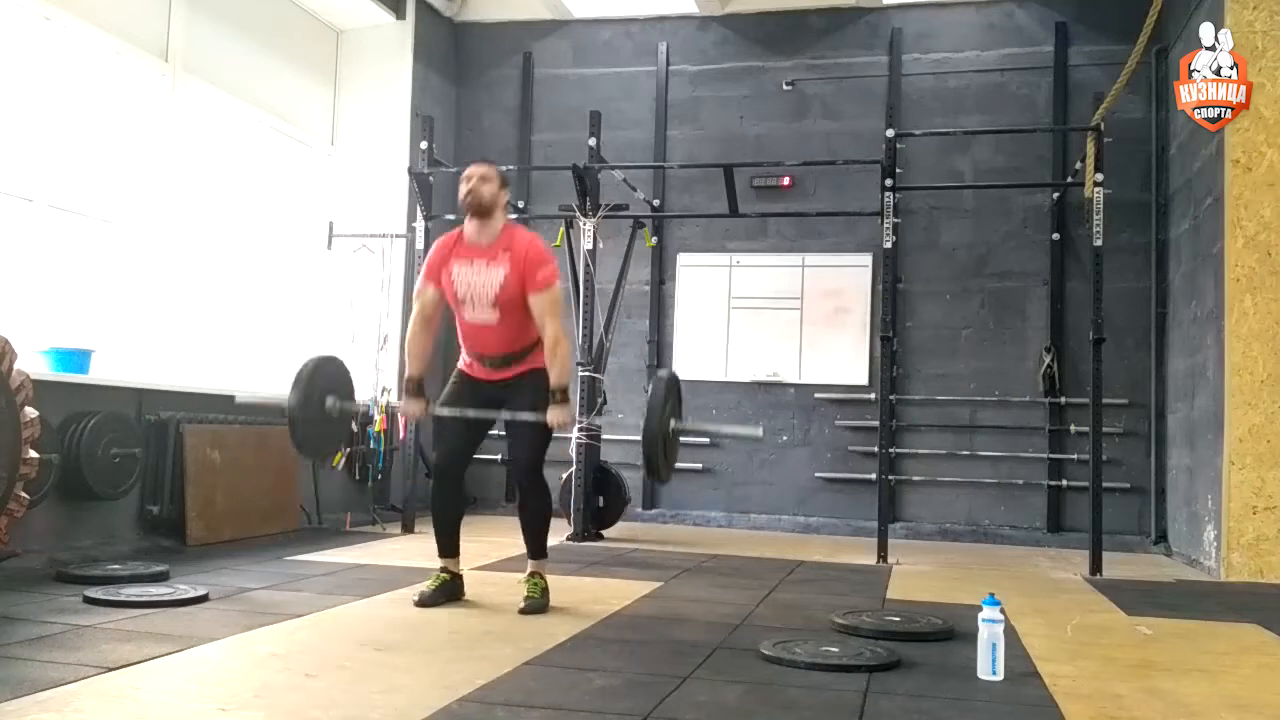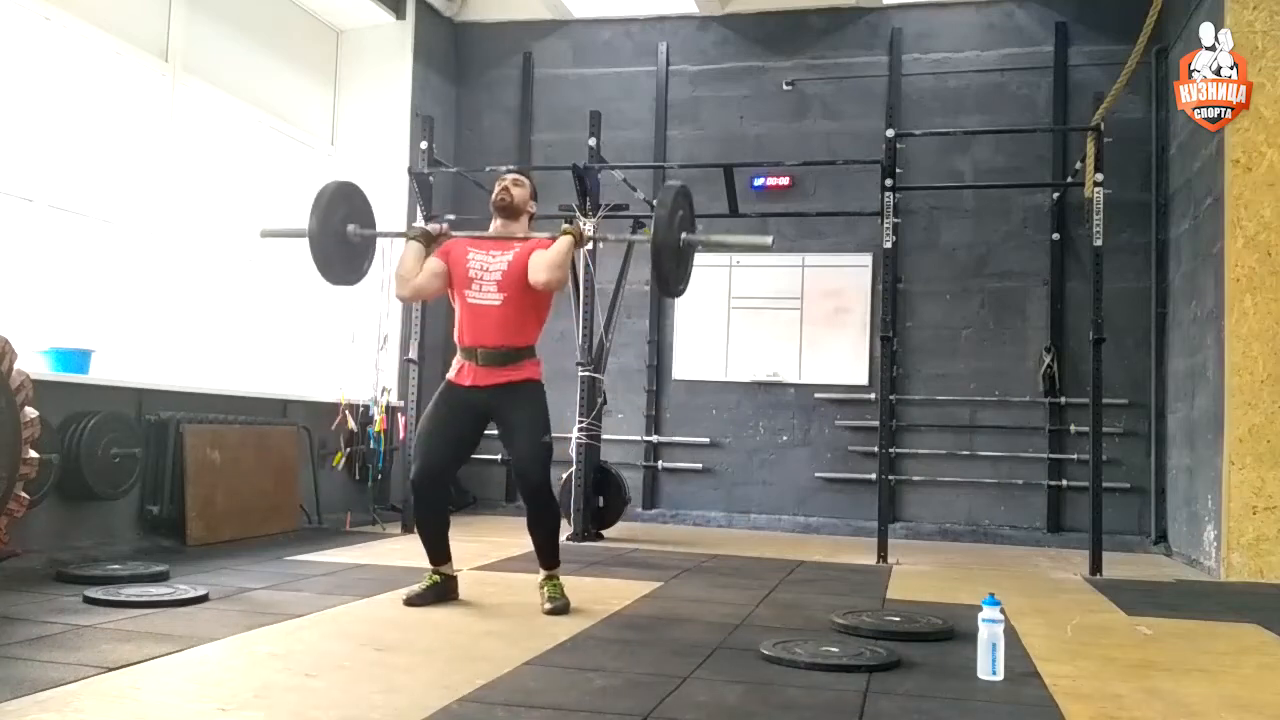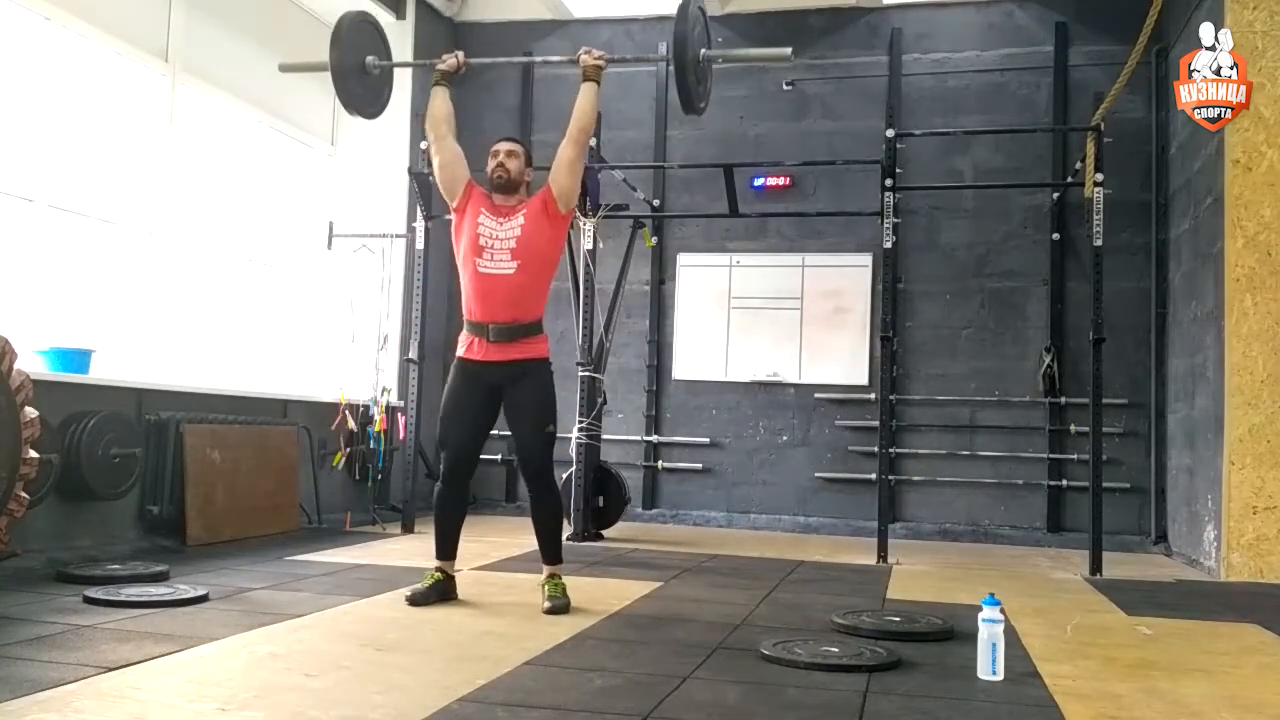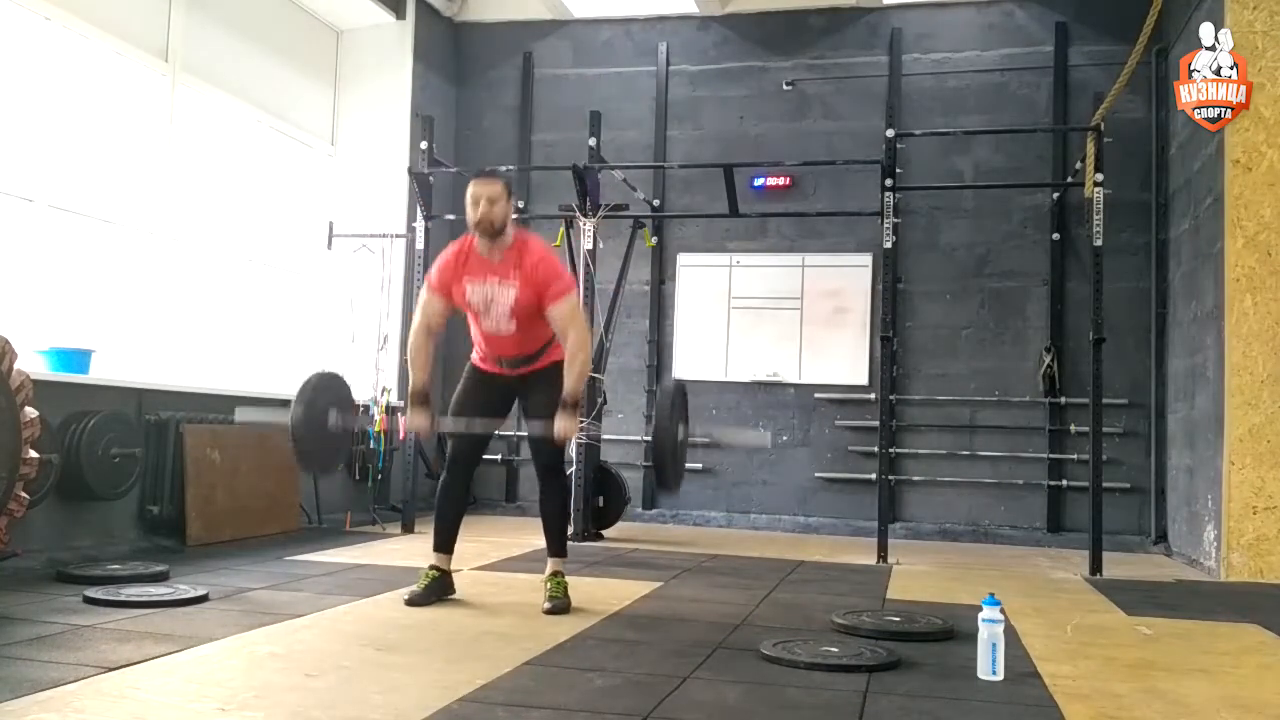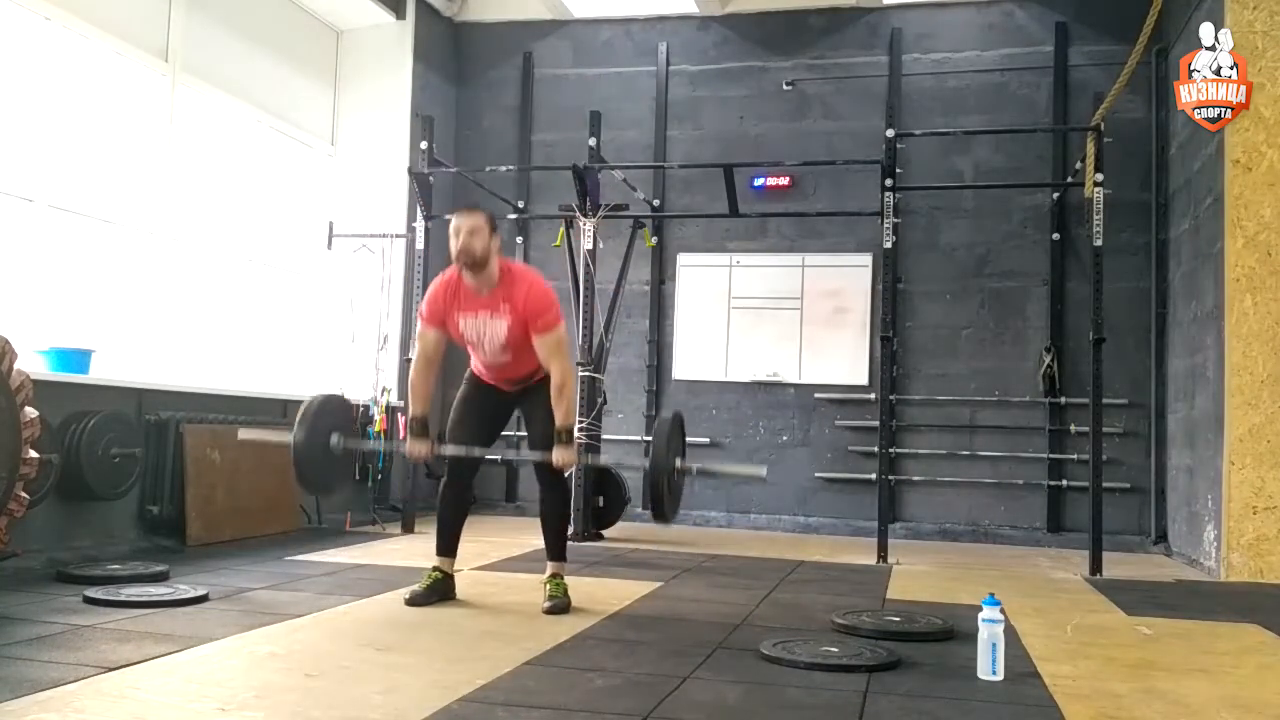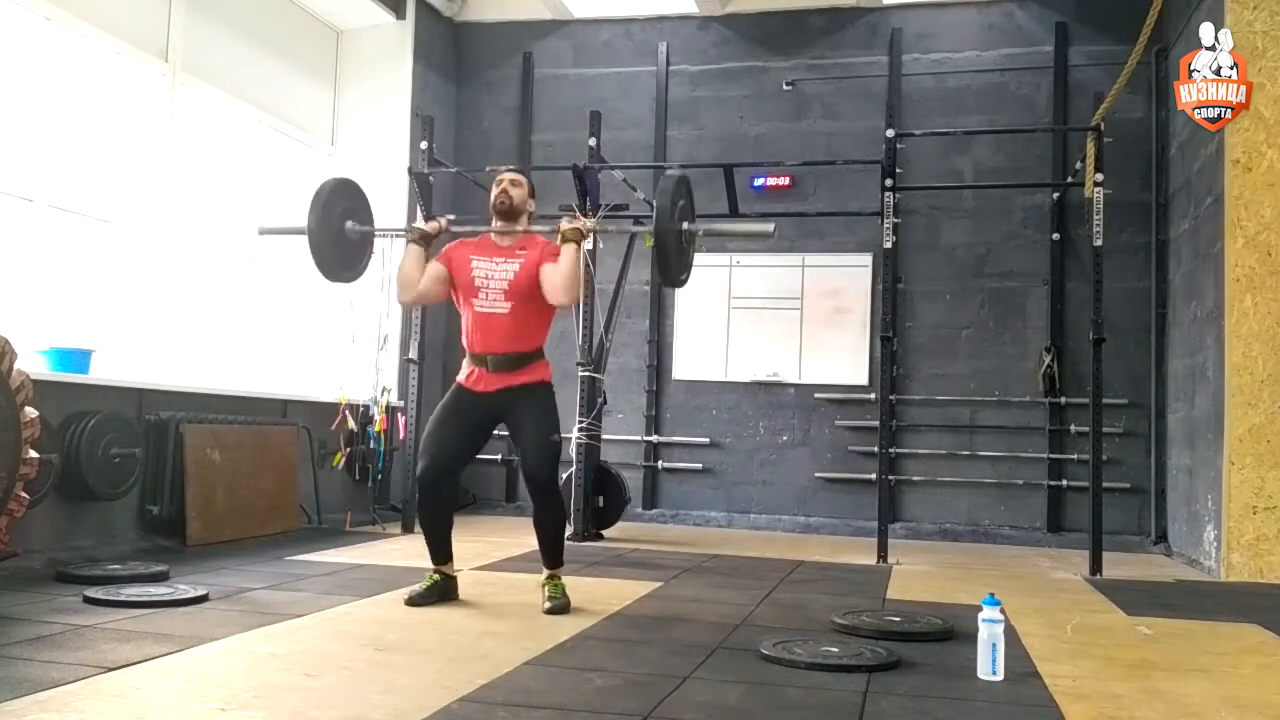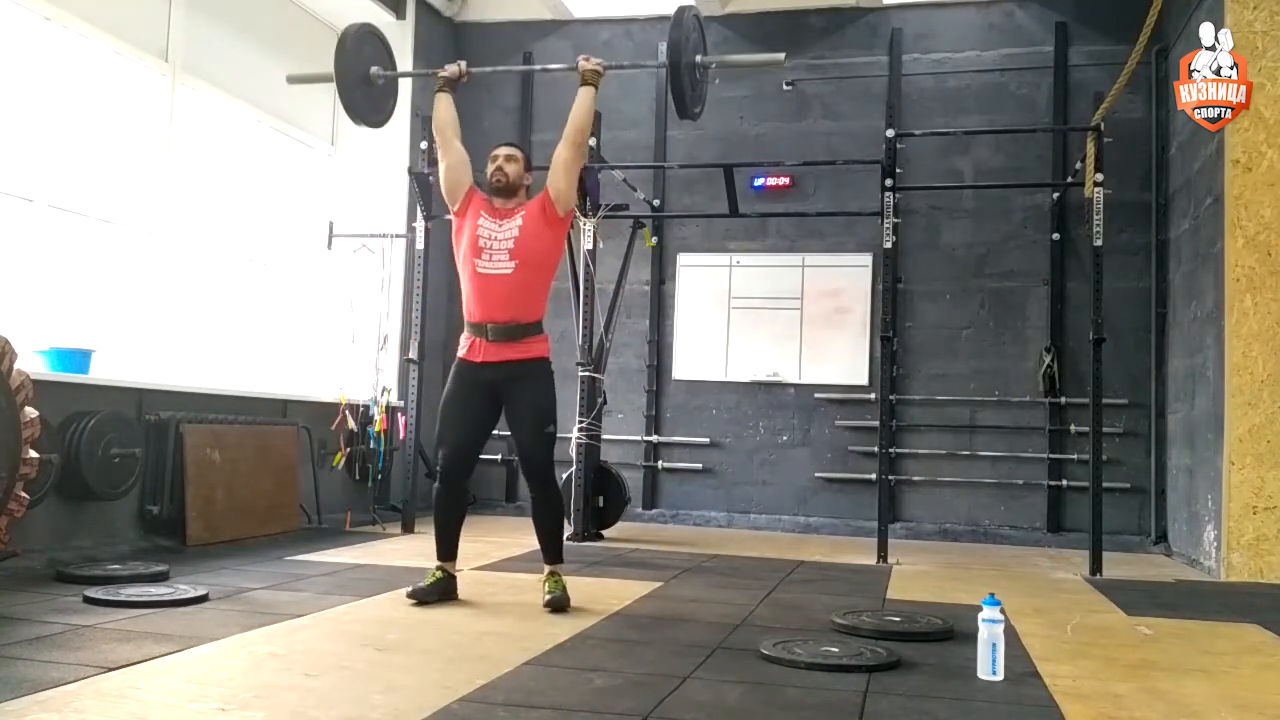
dt=0.7s
person 1, frame 1
left shoulder: (528, 249)
right shoulder: (443, 251)
left elbow: (552, 328)
right elbow: (422, 321)
left wrist: (559, 398)
right wrist: (414, 388)
left hip: (526, 373)
right hip: (473, 374)
left knee: (524, 471)
right knee: (445, 466)
left ankle: (536, 576)
right ankle: (449, 573)
person 1, frame 2
left shoulder: (537, 250)
right shoulder: (455, 249)
left elbow: (547, 278)
right elbow: (407, 289)
left wrist: (567, 240)
right wrist: (419, 243)
left hip: (518, 384)
right hip: (461, 382)
left knee: (534, 480)
right knee: (424, 477)
left ankle: (551, 578)
right ankle: (441, 574)
person 1, frame 3
left shoulder: (548, 211)
right shoulder: (467, 205)
left elbow: (577, 140)
right elbow: (440, 138)
left wrist: (590, 80)
right wrist: (442, 81)
left hip: (527, 364)
right hip: (472, 361)
left knee: (537, 471)
right knee: (453, 469)
left ankle: (553, 577)
right ankle: (443, 573)
person 1, frame 4
left shoulder: (540, 260)
right shoulder: (450, 261)
left elbow: (577, 335)
right elbow: (424, 328)
left wrist: (570, 407)
right wrist: (419, 400)
left hip: (542, 367)
right hip: (486, 368)
left knee: (550, 461)
right knee: (457, 458)
left ankle: (556, 574)
right ankle: (440, 570)
person 1, frame 5
left shoulder: (529, 289)
right shoulder: (441, 292)
left elbow: (561, 370)
right elbow: (424, 361)
left wrist: (565, 439)
right wrist: (418, 429)
left hip: (537, 381)
right hip: (485, 380)
left knee: (548, 468)
right knee: (457, 465)
left ankle: (555, 576)
right ankle: (442, 573)
person 1, frame 6
left shoulder: (546, 250)
right shoulder: (458, 252)
left elbow: (563, 295)
right elbow: (410, 294)
left wrist: (571, 243)
right wrist: (419, 241)
left hip: (527, 386)
right hip: (472, 384)
left knee: (541, 475)
right knee: (430, 473)
left ankle: (553, 578)
right ankle: (442, 574)
person 1, frame 7
left shoulder: (547, 214)
right shoulder: (467, 209)
left elbow: (573, 143)
right elbow: (446, 140)
left wrist: (587, 85)
right wrist: (446, 87)
left hip: (527, 364)
right hip: (471, 361)
left knee: (538, 469)
right knee: (450, 468)
left ankle: (554, 574)
right ankle: (444, 572)
